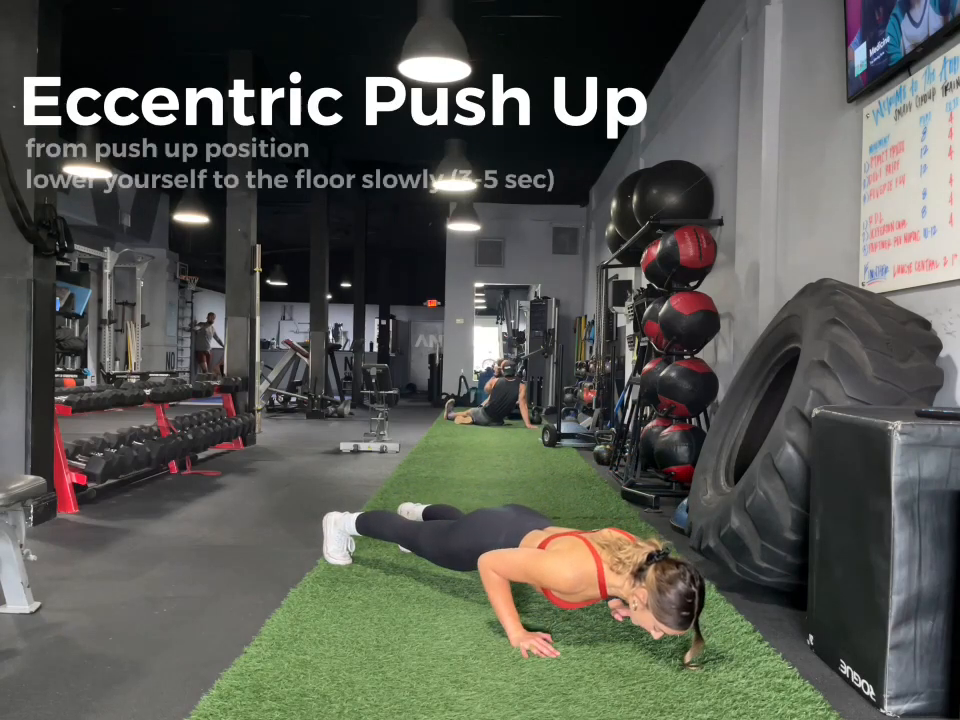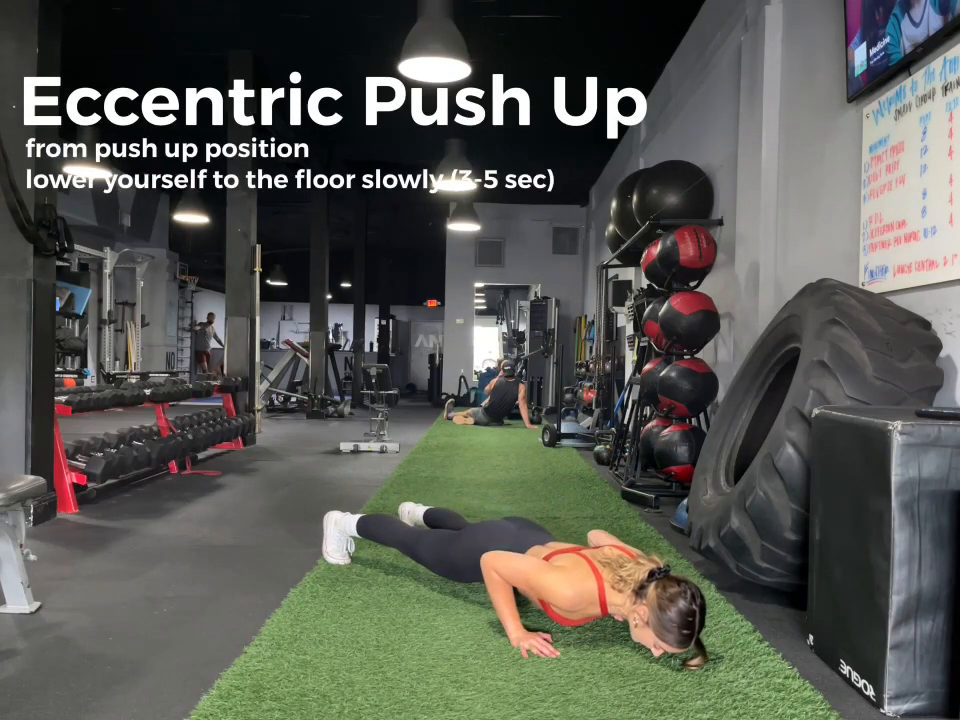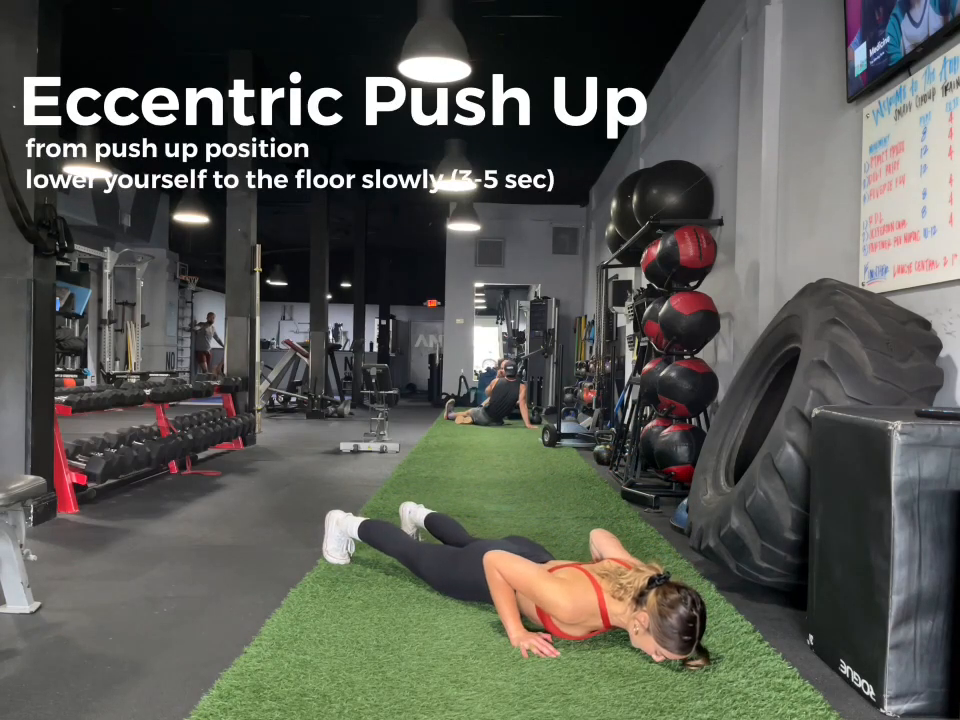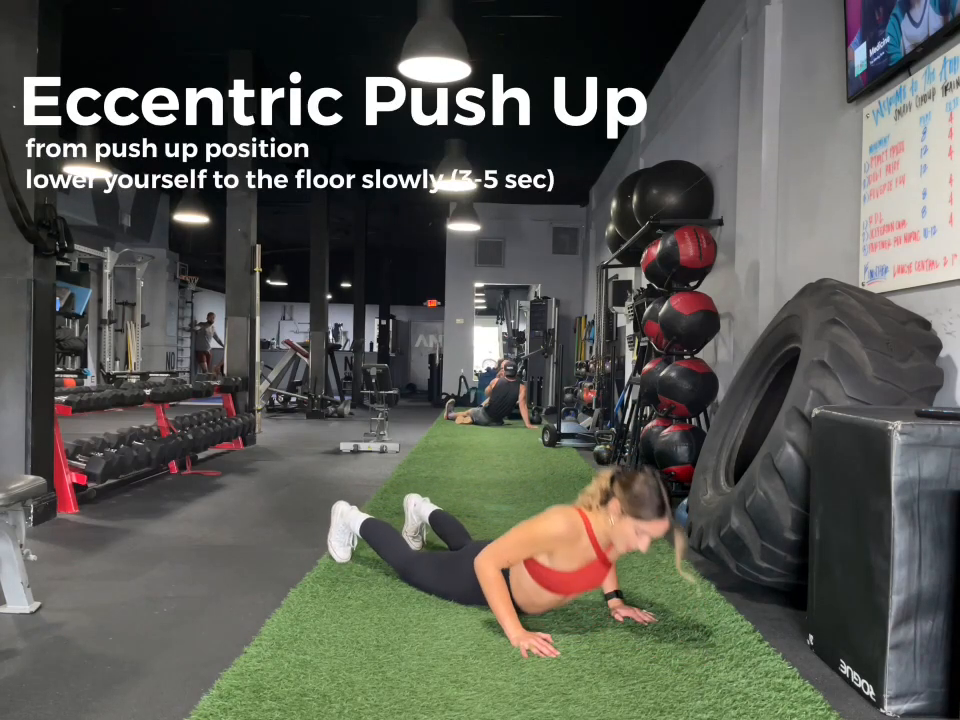
dt=0.7s
person 1, frame 1
left shoulder: (638, 556)
right shoulder: (573, 573)
right elbow: (489, 564)
left wrist: (613, 600)
right wrist: (516, 634)
left hip: (526, 528)
right hip: (490, 541)
left knee: (459, 520)
right knee: (413, 537)
left ankle: (416, 511)
right ankle: (343, 522)
person 1, frame 2
left shoulder: (640, 569)
right shoulder: (574, 592)
left elbow: (597, 535)
right elbow: (492, 563)
right wrist: (516, 633)
left hip: (528, 539)
right hip: (492, 550)
left knee: (462, 528)
right knee: (413, 543)
left ankle: (416, 512)
right ankle: (344, 523)
person 1, frame 3
left shoulder: (638, 578)
right shoulder: (574, 605)
left elbow: (598, 535)
right elbow: (494, 563)
right wrist: (516, 634)
left hip: (527, 556)
right hip: (488, 570)
left knee: (464, 542)
right knee: (414, 555)
left ankle: (417, 514)
right ankle: (347, 524)
person 1, frame 4
left shoulder: (614, 528)
right shoulder: (563, 526)
right elbow: (486, 563)
left wrist: (614, 598)
right wrist: (515, 633)
left hip: (522, 563)
right hip: (491, 577)
left knee: (463, 543)
right knee: (409, 564)
left ankle: (421, 510)
right ankle: (352, 519)
